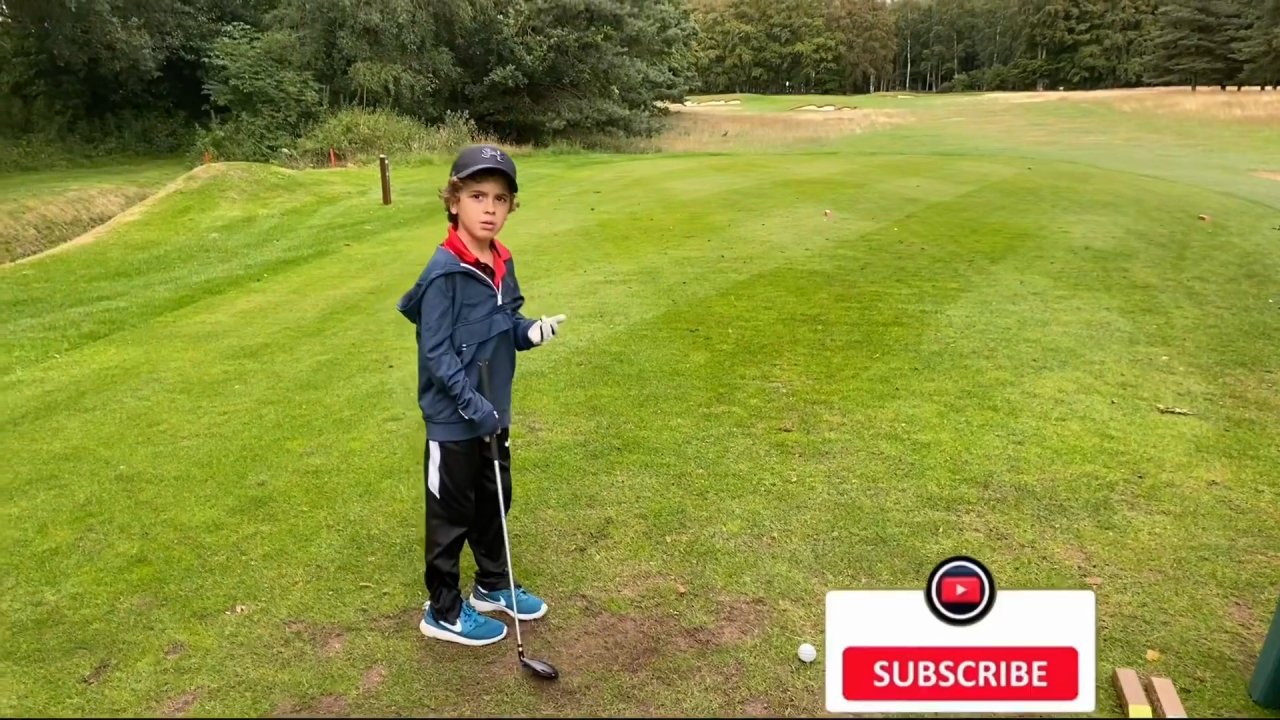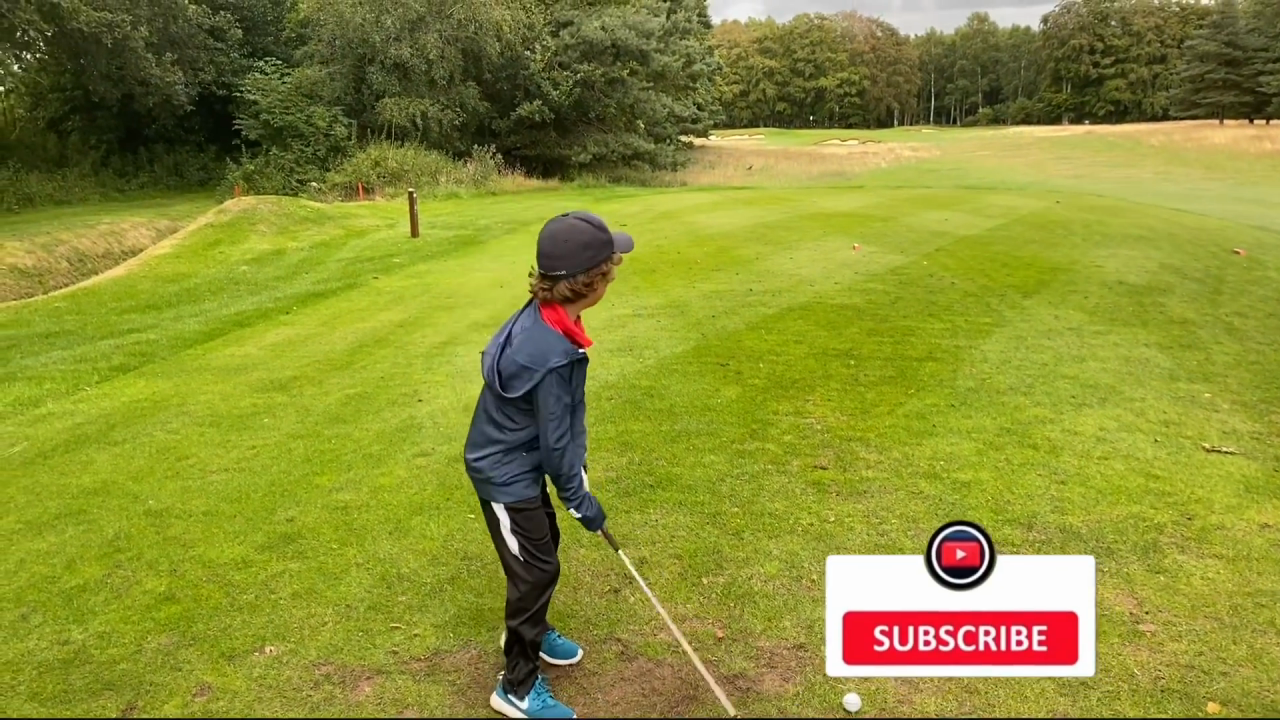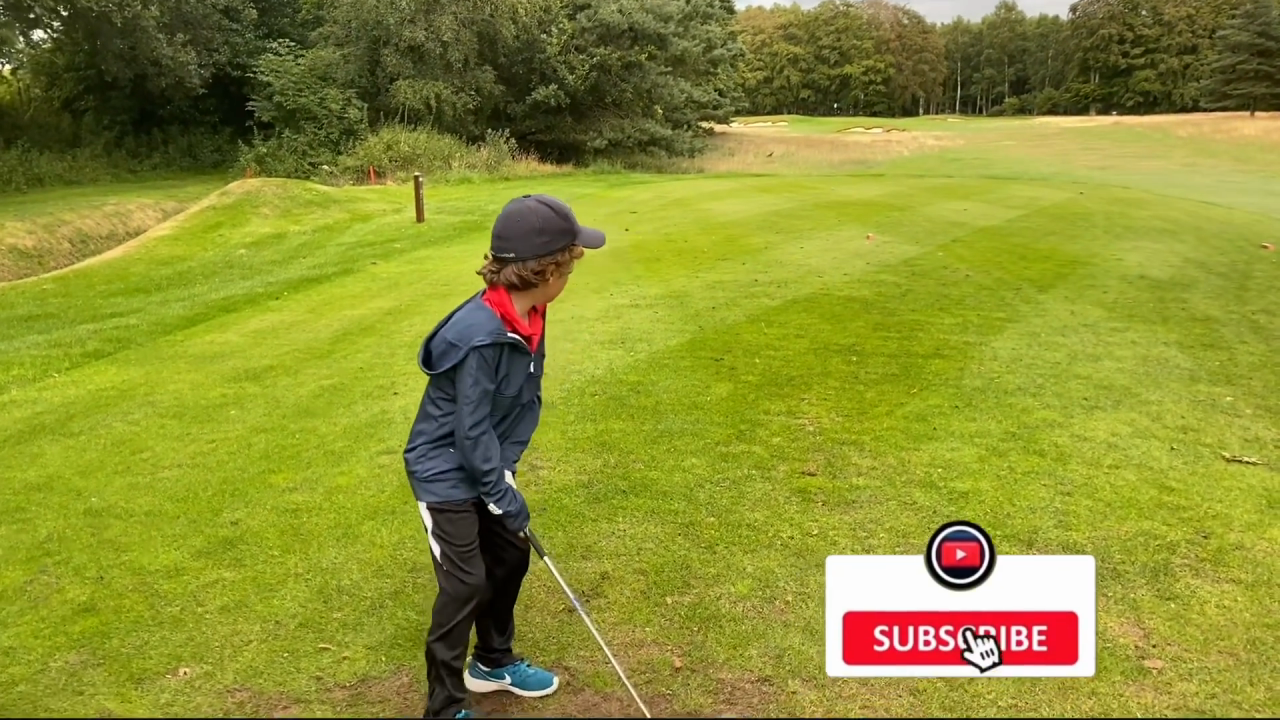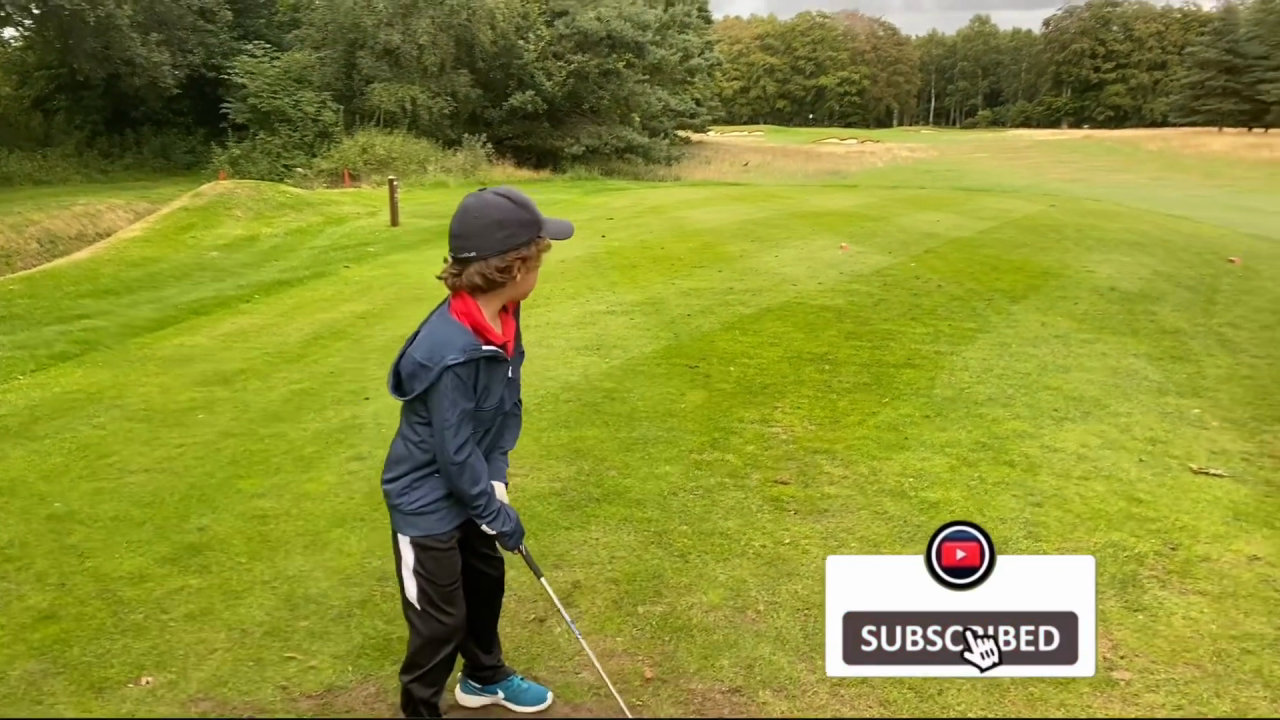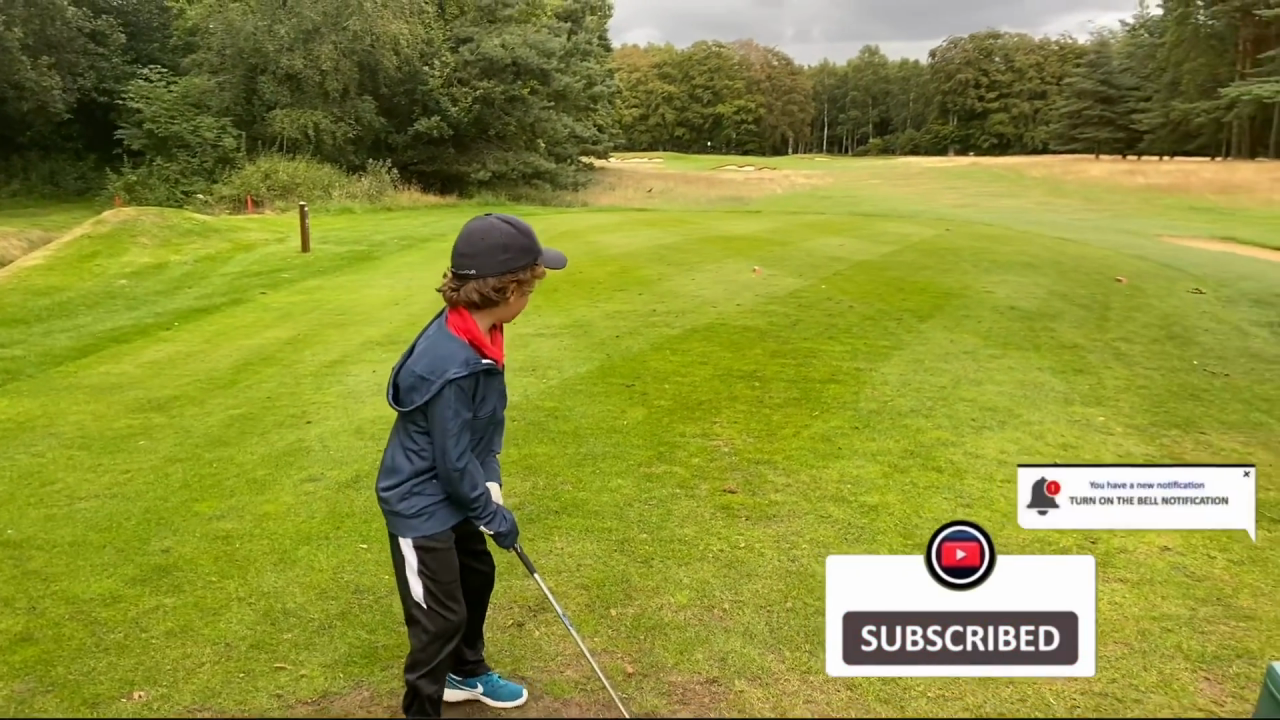
dt=1s
person 1, frame 1
left shoulder: (501, 263)
right shoulder: (444, 274)
right elbow: (436, 353)
left wrist: (530, 330)
right wrist: (474, 406)
left hip: (493, 411)
right hip: (453, 420)
left knee: (495, 501)
right knee: (452, 513)
left ankle: (492, 587)
right ankle: (444, 612)
person 1, frame 2
left shoulder: (549, 316)
right shoulder: (550, 355)
left elbow: (571, 406)
right elbow: (553, 439)
left wrist: (579, 464)
right wrist: (578, 498)
left hip: (520, 462)
right hip: (504, 471)
left knee: (544, 544)
right knee: (536, 568)
left ankle: (532, 630)
person 1, frame 3
left shoulder: (528, 316)
right shoulder: (478, 337)
left elbow: (526, 401)
right elbow: (471, 430)
left wrist: (507, 471)
right wrist: (503, 494)
left hip: (486, 467)
right hip: (447, 472)
left knee: (510, 559)
right knee: (464, 582)
left ankle: (494, 661)
person 1, frame 4
left shoulder: (502, 318)
right shoulder: (449, 353)
left elbow: (507, 407)
right elbow: (453, 452)
left wrist: (497, 481)
right wrist: (494, 513)
left hip: (468, 490)
right hip: (428, 501)
left knee: (486, 580)
right knee: (440, 618)
left ankle: (485, 677)
person 1, frame 5
left shoulder: (479, 335)
right shoulder: (449, 367)
left elbow: (489, 421)
right elbow: (453, 461)
left wrist: (491, 484)
right wrist: (491, 514)
left hip: (452, 494)
right hip: (421, 505)
left knee: (476, 578)
right knee: (440, 616)
left ankle: (466, 672)
